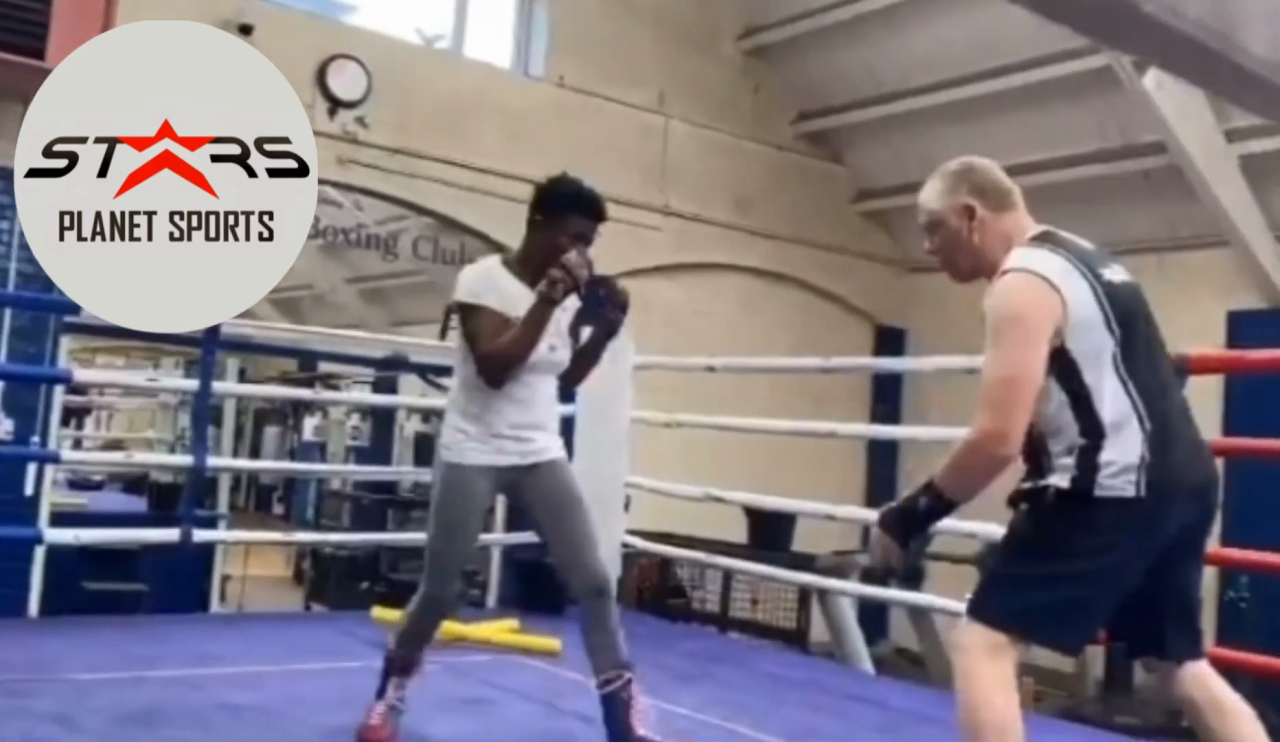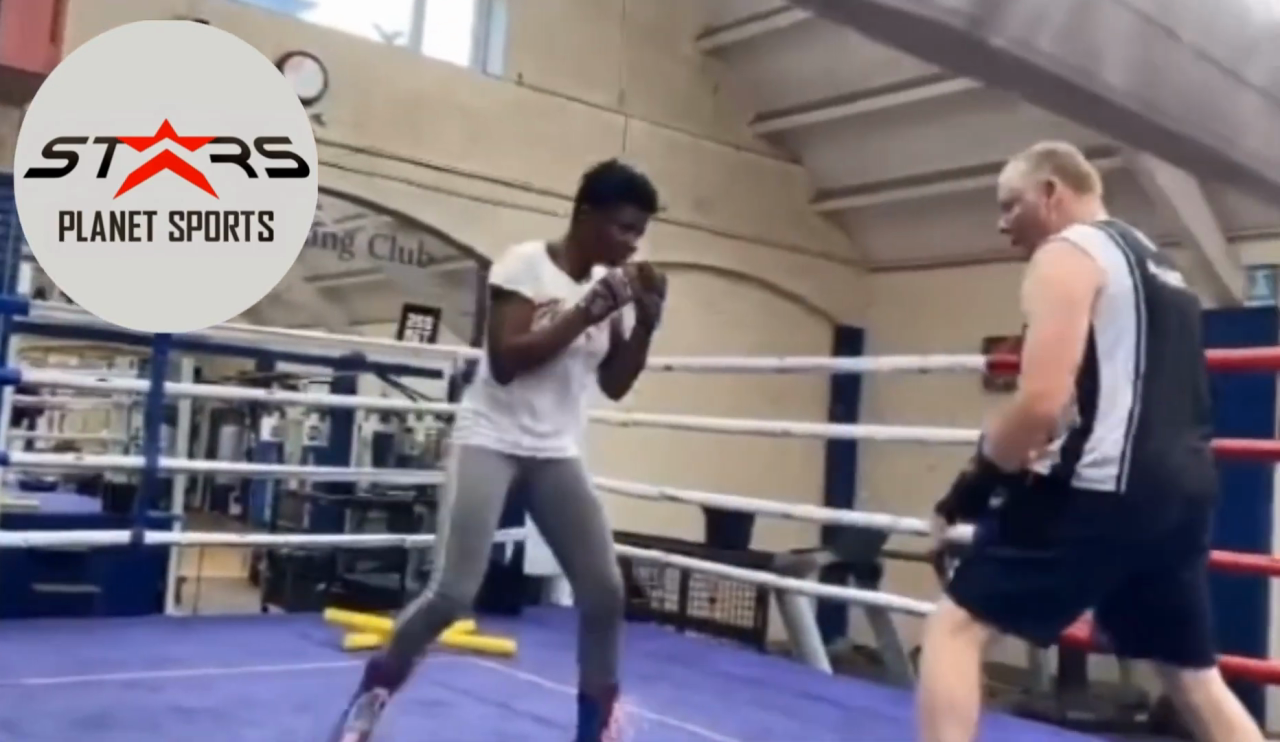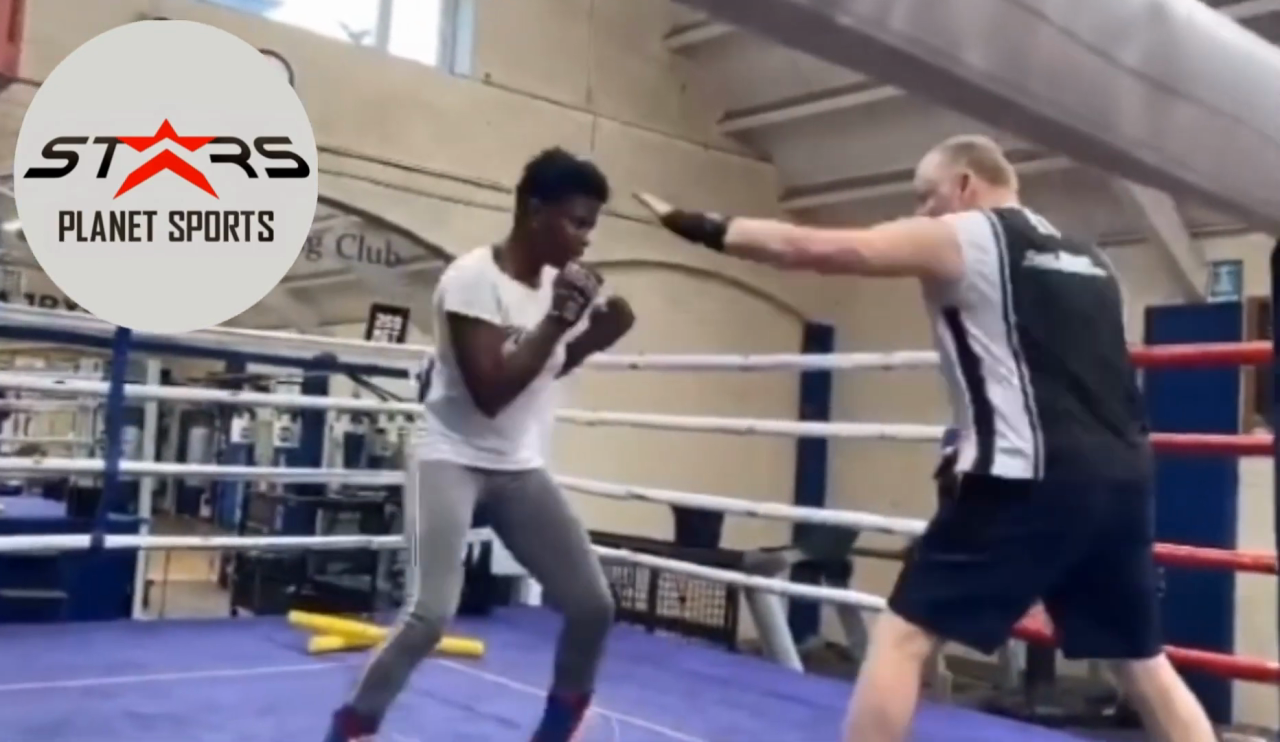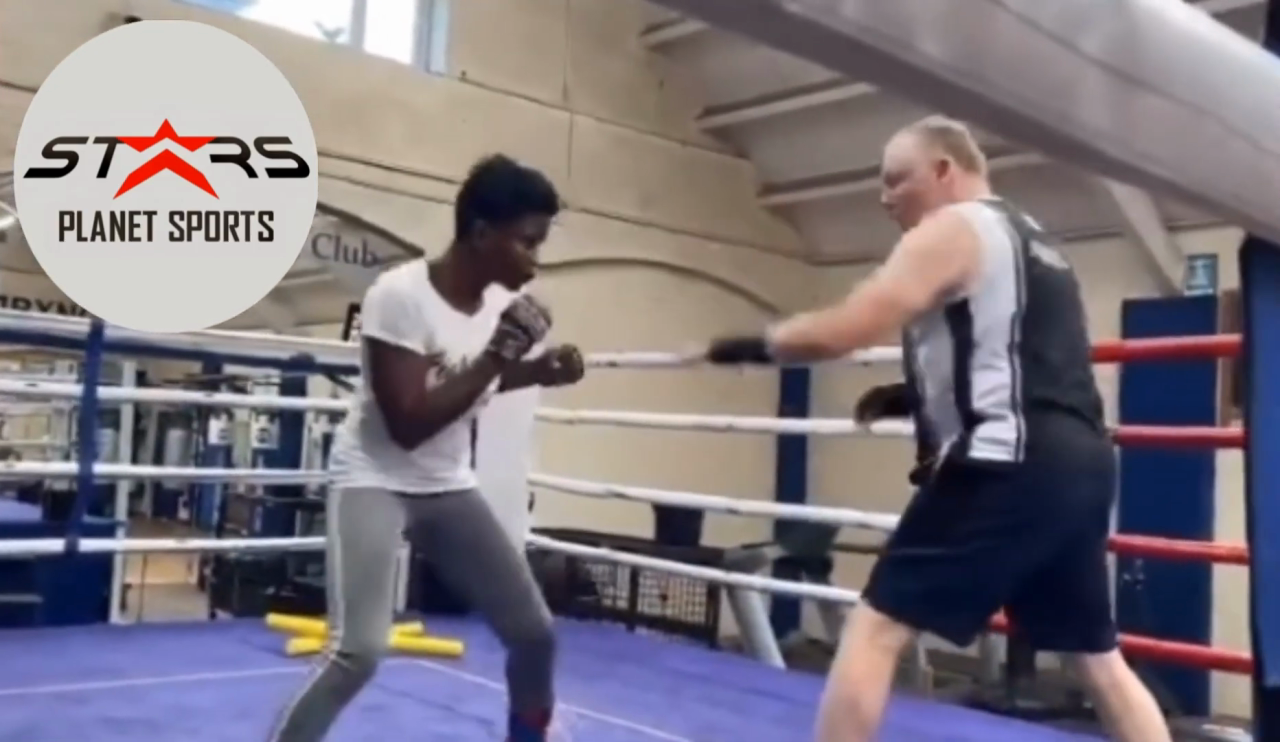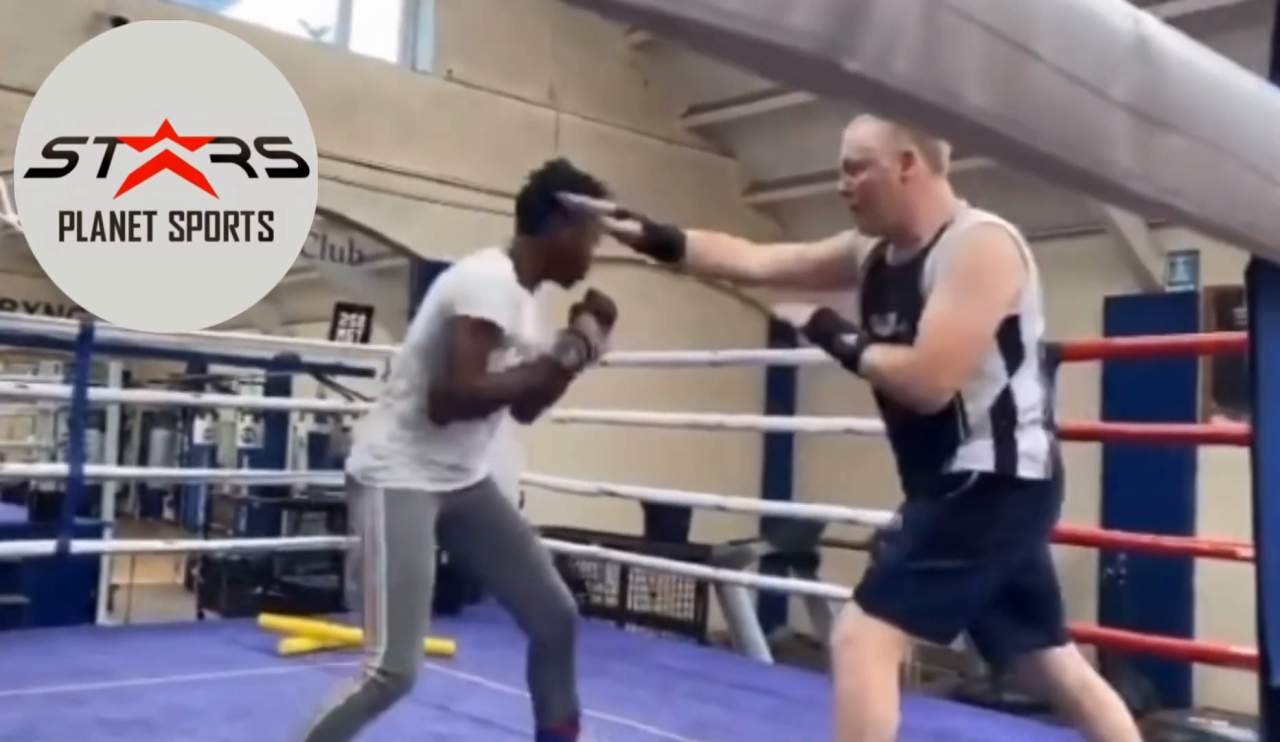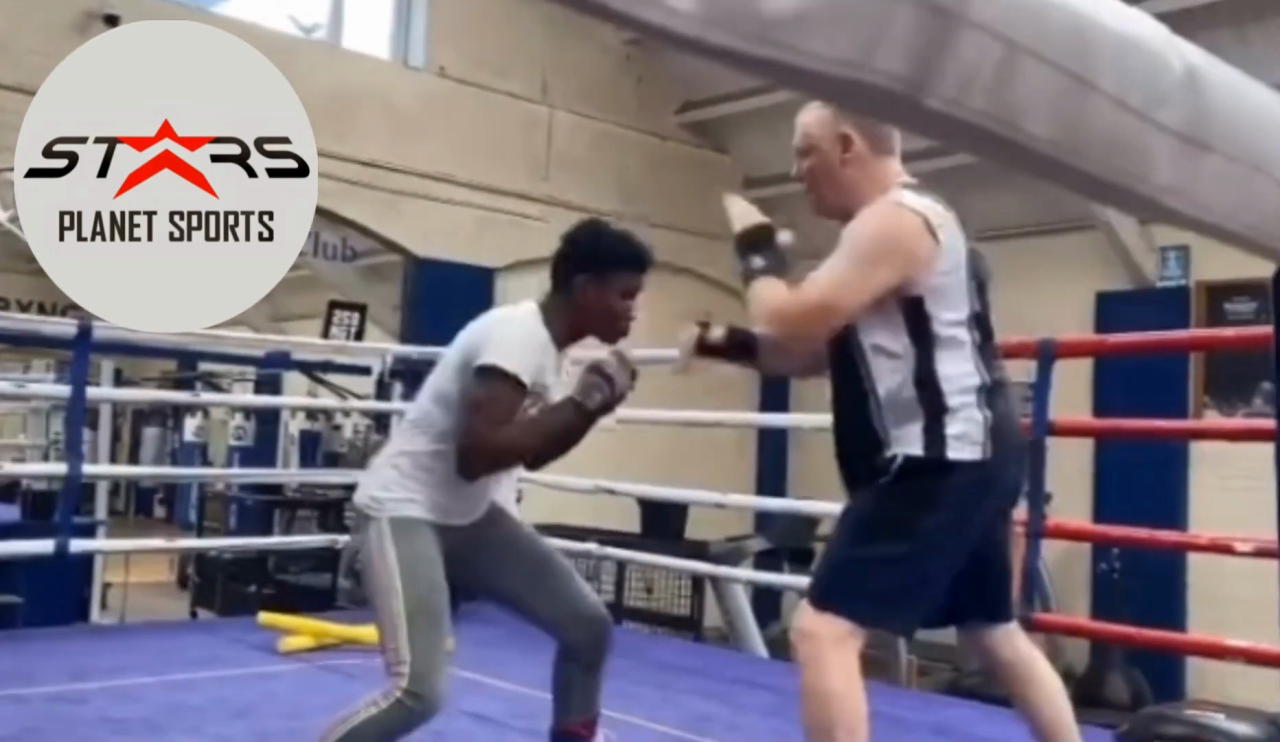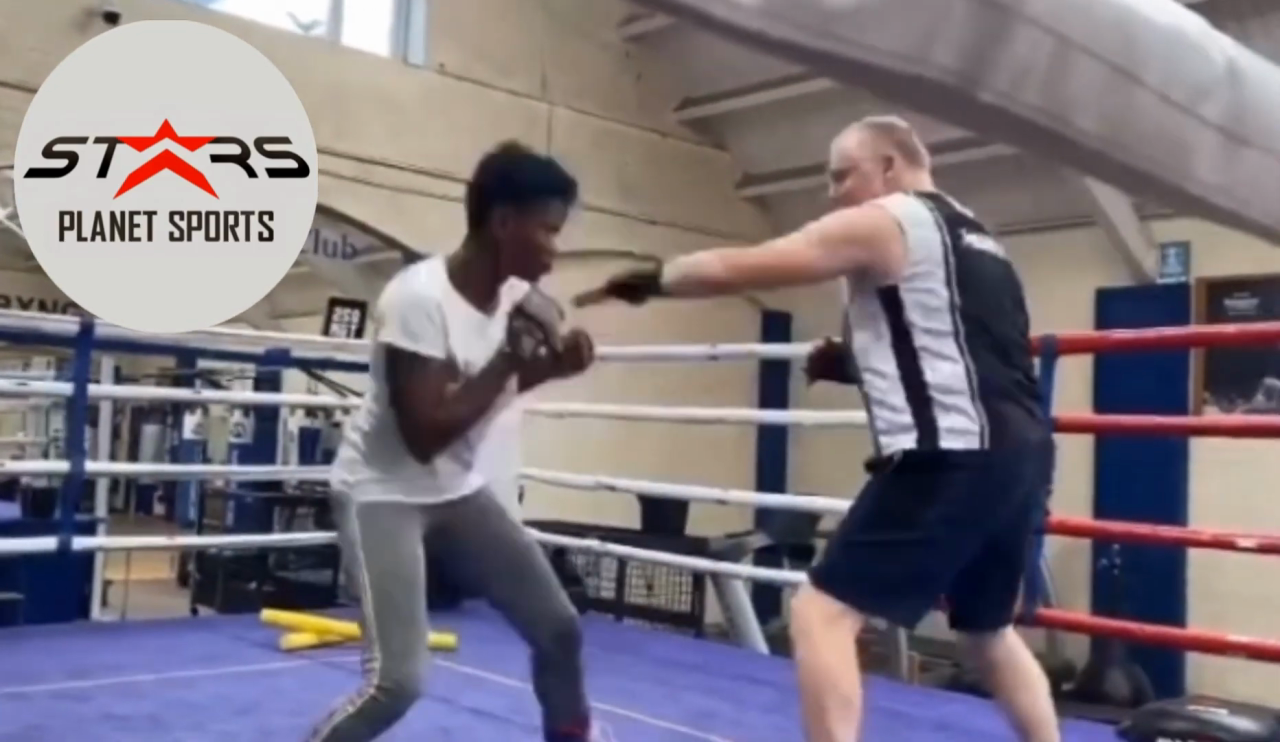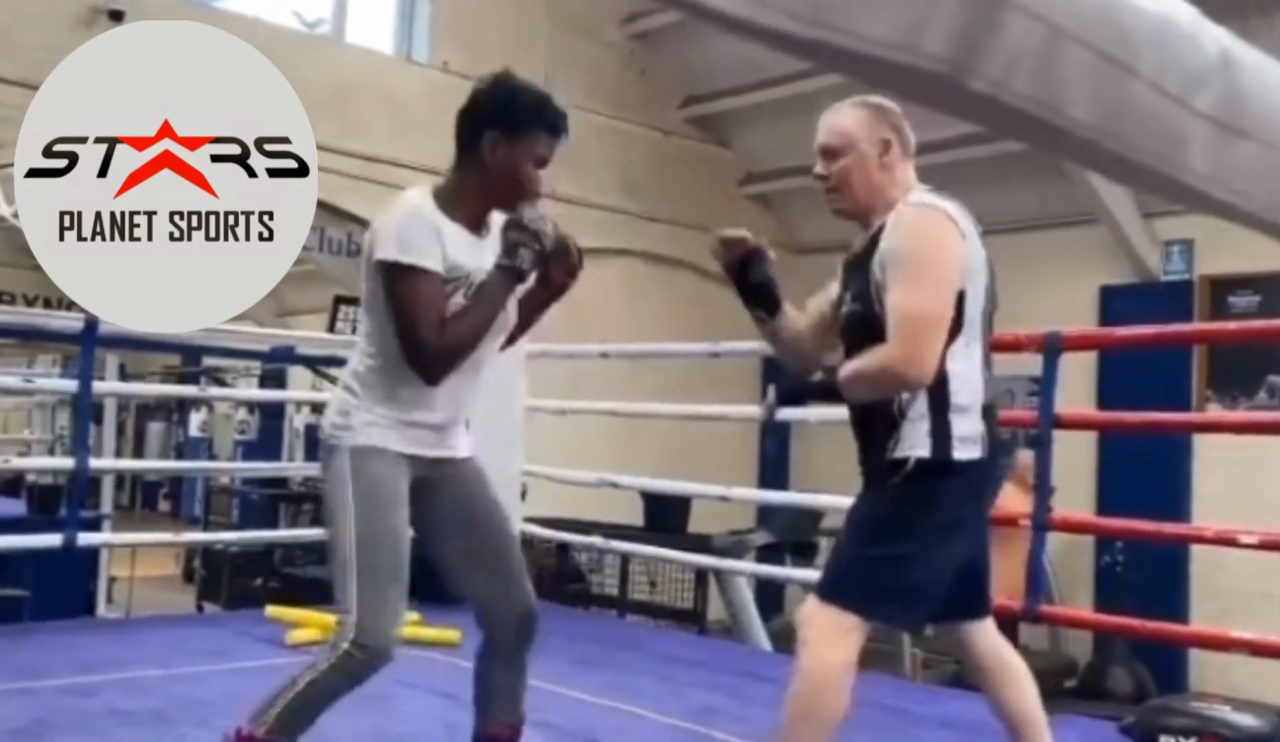
dt=0.3s
person 1, frame 1
left shoulder: (1022, 285)
right shoulder: (1083, 259)
left elbow: (997, 438)
left wrist: (911, 515)
right wrist: (1038, 486)
left hip: (1112, 490)
right hip: (1183, 485)
left knee: (982, 644)
right knee: (1183, 668)
person 1, frame 2
left shoulder: (1069, 255)
right shoulder: (1156, 270)
left elbow: (1039, 402)
left wrist: (975, 483)
right wrist: (1035, 468)
left hip: (1100, 489)
right hip: (1182, 493)
left knee: (954, 628)
right knee: (1193, 675)
person 1, frame 3
left shoulder: (953, 238)
right shoulder: (1089, 258)
left elbow: (806, 247)
left wrist: (701, 226)
left hip: (1033, 482)
right hip: (1121, 480)
left knee: (901, 639)
right knee: (1143, 665)
person 1, frame 4
left shoulder: (950, 231)
right shoulder: (1034, 246)
left elbow: (837, 334)
left wrist: (751, 345)
right wrist: (908, 398)
left hip: (997, 472)
right hip: (1075, 471)
left knee: (872, 631)
right knee: (1093, 661)
person 1, frame 5
left shoulder: (980, 244)
right shoulder: (872, 254)
left elbow: (927, 383)
right elbow: (755, 261)
left wrist: (839, 338)
right wrist: (652, 235)
left hip: (991, 482)
right hip: (978, 485)
left knee: (864, 639)
right knee: (1050, 659)
person 1, frame 6
left shoulder: (897, 223)
right shoulder: (885, 227)
left elbow: (790, 327)
right elbow: (807, 353)
left wrist: (758, 252)
right wrist: (737, 344)
left hip: (934, 467)
right hip: (969, 462)
left knee: (821, 632)
right knee: (992, 633)
person 1, frame 7
left shoulder: (881, 223)
right shoulder: (972, 239)
left elbow: (741, 268)
left wrist: (645, 281)
right wrist: (853, 364)
left hip: (947, 460)
right hip: (1017, 457)
left knee: (820, 616)
right knee: (988, 633)
person 1, frame 8
left shoulder: (922, 230)
right shoulder: (872, 247)
left elbow: (908, 365)
right elbow: (807, 347)
left wrist: (825, 383)
right wrist: (759, 292)
left hip: (935, 464)
right hip: (944, 467)
left knee: (828, 621)
right knee: (967, 630)
person 2, frame 1
left shoulder: (568, 296)
right shoulder: (482, 278)
right elbow: (494, 368)
left wrist: (604, 329)
right wrist: (547, 299)
left hip: (539, 454)
right hip: (471, 455)
left knee: (593, 581)
right knee: (441, 589)
right ankle: (392, 690)
person 2, frame 2
left shoulder: (610, 284)
right shoulder: (522, 264)
left elbow: (615, 385)
right elbow: (505, 360)
left wrist: (645, 319)
right wrist: (588, 309)
left hip: (556, 452)
right hip: (487, 442)
left knee: (605, 590)
right knee: (453, 592)
right ankle: (372, 695)
person 2, frame 3
left shoulder: (557, 281)
right shoulder: (471, 277)
right elbow: (490, 390)
left wrist: (595, 337)
right wrist: (558, 317)
left hip: (519, 466)
right hip: (449, 457)
left knee: (592, 606)
right knee: (431, 612)
person 2, frame 4
left shoulder: (495, 300)
right shoulder: (399, 295)
right elbow: (407, 424)
left wrist: (535, 370)
right wrist: (501, 351)
left hip: (447, 488)
right hip: (371, 483)
left knee: (533, 632)
right knee: (359, 651)
person 2, frame 5
left shoulder: (517, 291)
right shoulder: (482, 281)
left elbow: (523, 406)
right elbow: (449, 400)
left wrist: (575, 349)
right wrist: (558, 360)
left hip: (462, 480)
right hip: (399, 478)
left knee: (555, 616)
right knee: (394, 668)
person 2, frame 6
left shoulder: (549, 347)
right shoulder: (515, 337)
left elbow: (528, 449)
right elbow: (477, 456)
left wrist: (593, 403)
right wrist: (582, 403)
left hip: (468, 514)
right hip: (400, 511)
left knee: (589, 624)
right knee: (419, 690)
person 2, frame 7
left shoulder: (516, 295)
right shoulder: (417, 298)
right elbow: (424, 437)
left wrist: (549, 363)
right wrist: (513, 353)
left hip: (458, 492)
right hip: (382, 495)
left knee: (559, 629)
right knee: (397, 679)
person 2, frame 8
left shoulder: (500, 229)
right shoulder: (413, 222)
right elbow: (434, 357)
left wrist: (546, 289)
right wrist: (509, 271)
left hip: (443, 449)
right hip: (371, 442)
left knee: (514, 616)
right knee: (370, 640)
